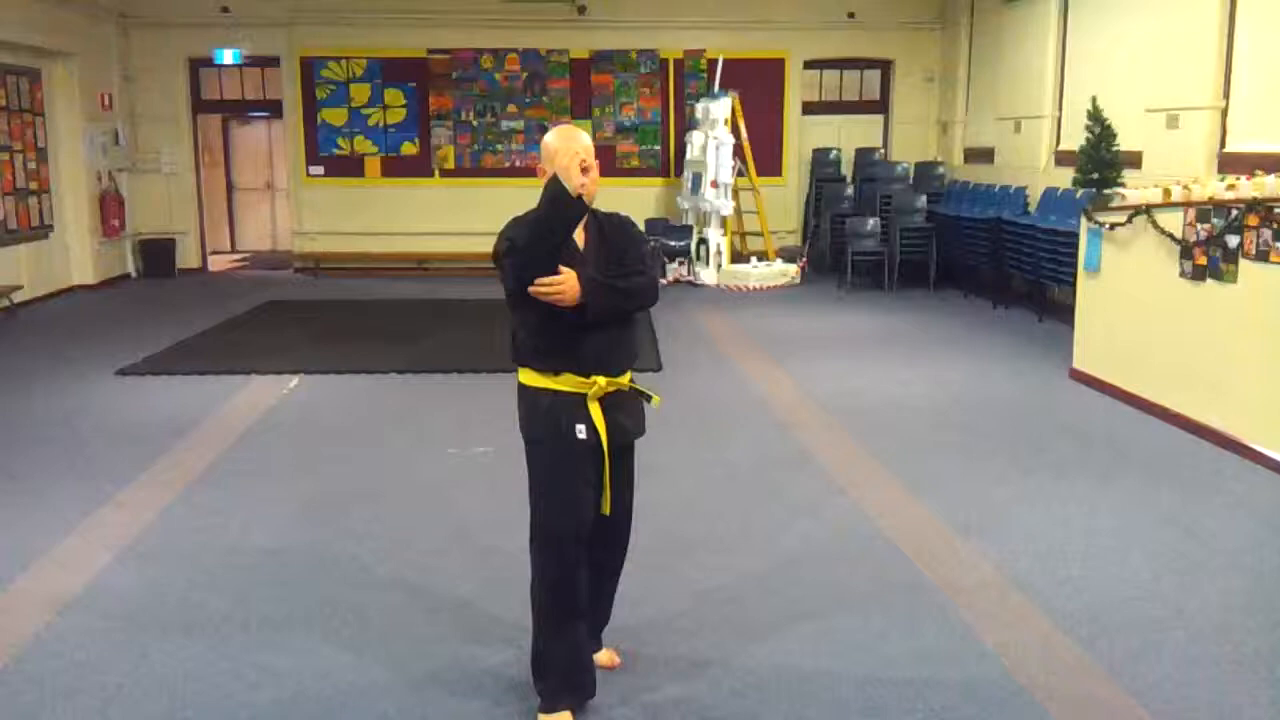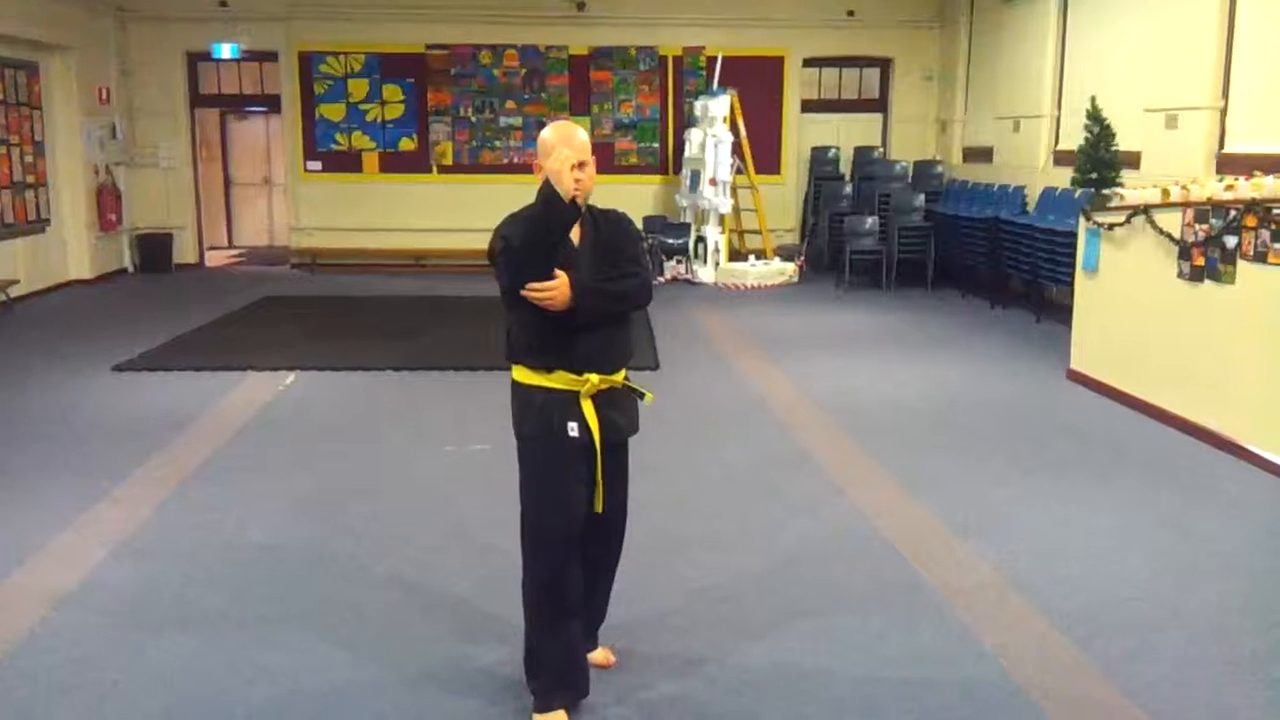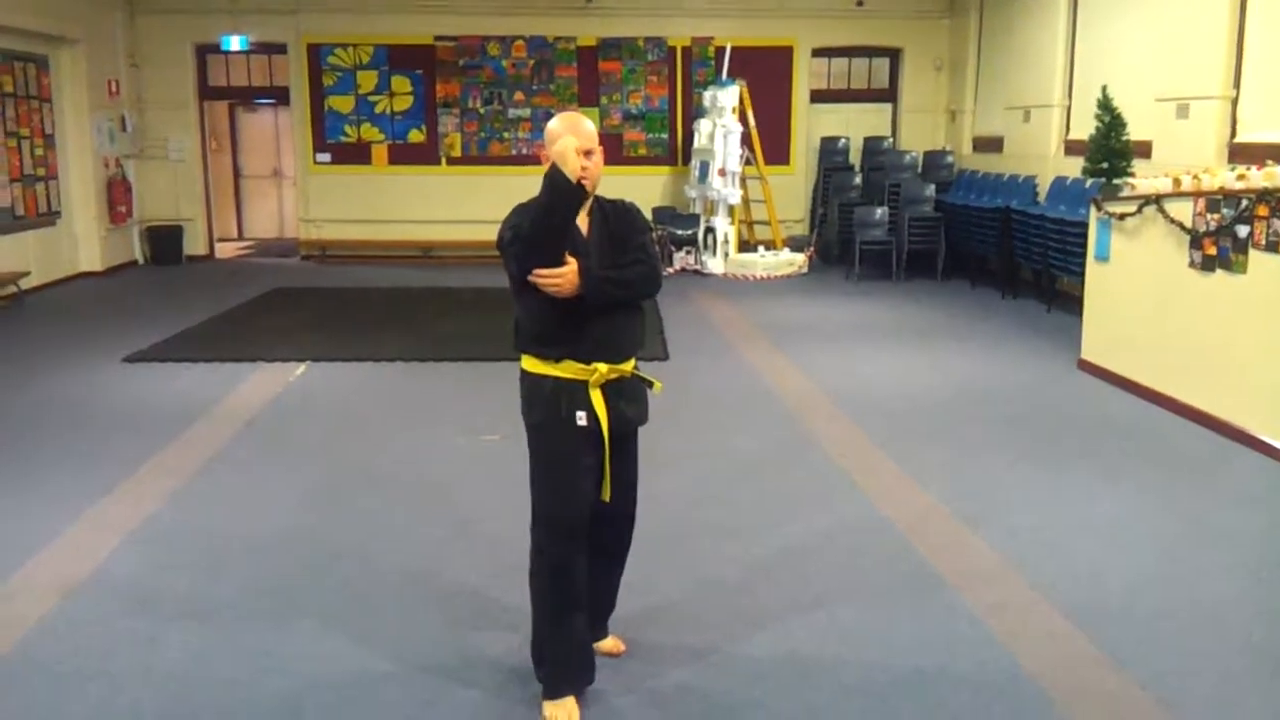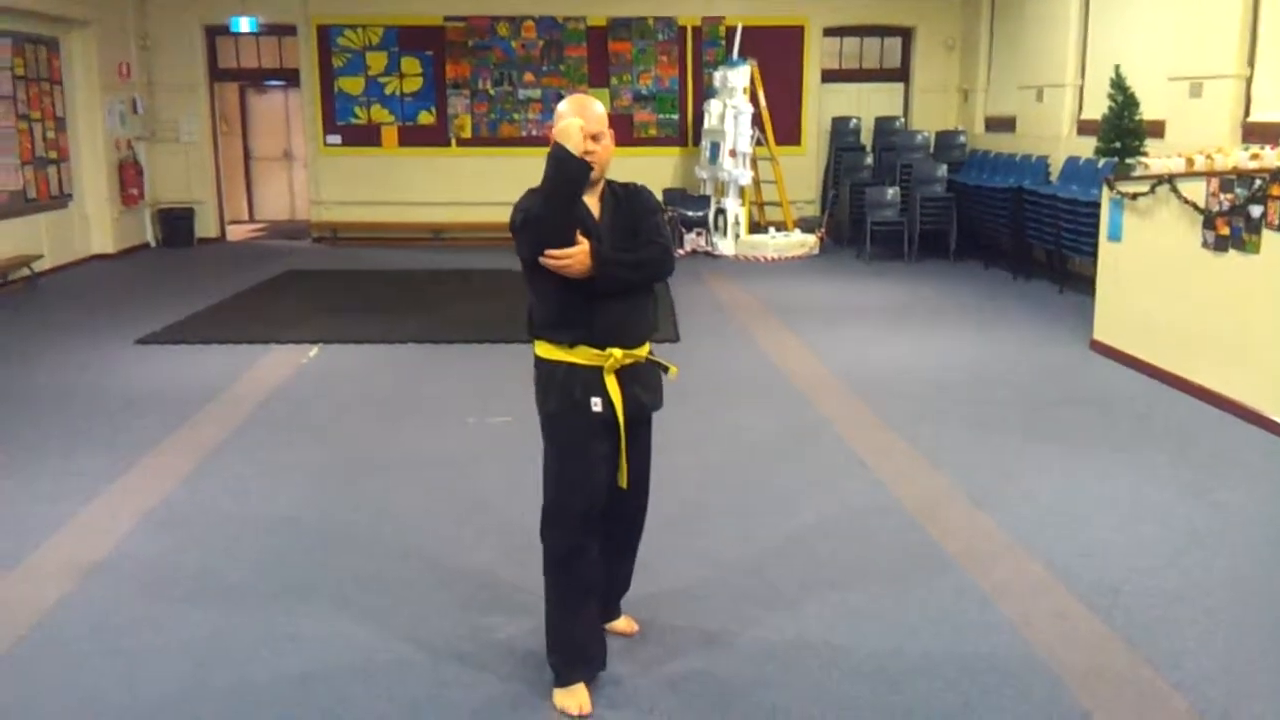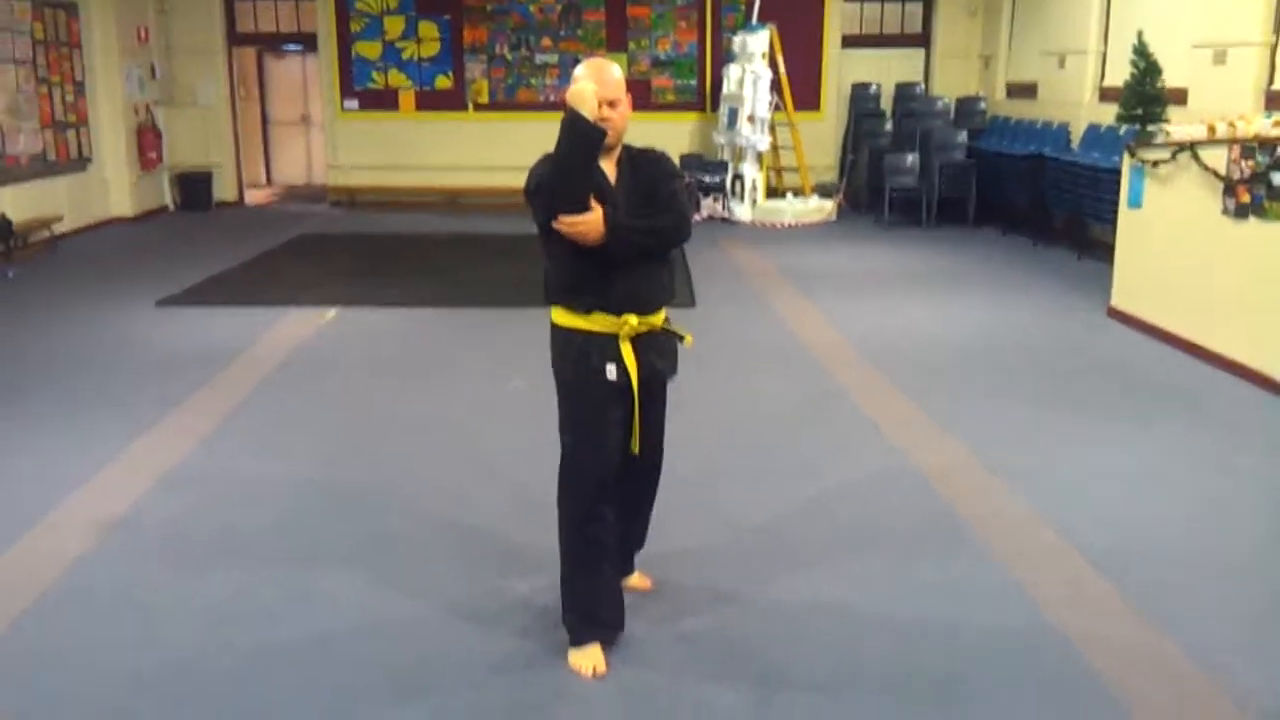
dt=0.4s
person 1, frame 1
left shoulder: (619, 231)
right shoulder: (523, 233)
left elbow: (645, 287)
right elbow: (532, 265)
left wrist: (586, 292)
right wrist: (560, 190)
left hip: (613, 402)
right hip: (553, 406)
left knee: (608, 530)
right knee: (560, 538)
left ankle: (586, 637)
person 1, frame 2
left shoulder: (616, 228)
right shoulder: (518, 230)
left elbow: (639, 288)
right elbow: (528, 267)
left wrist: (577, 295)
right wrist: (556, 196)
left hip: (607, 400)
right hip: (545, 404)
left knee: (602, 529)
right knee: (551, 538)
left ankle: (582, 635)
person 1, frame 3
left shoulder: (625, 218)
right shoulder: (526, 220)
left elbow: (648, 276)
right elbow: (536, 257)
left wrist: (585, 282)
right wrist: (561, 180)
left hip: (617, 389)
right hip: (554, 393)
left knee: (612, 518)
right knee: (559, 527)
left ankle: (590, 623)
person 1, frame 4
left shoulder: (636, 201)
right shoulder: (537, 205)
left elbow: (660, 258)
right elbow: (549, 238)
left wrist: (597, 263)
right wrist: (564, 156)
left hip: (632, 373)
right hip: (568, 378)
left knee: (624, 502)
right knee: (570, 513)
left ankle: (604, 603)
right ankle: (572, 665)
person 1, frame 5
left shoulder: (654, 168)
right shoulder: (553, 170)
left elbow: (675, 225)
right elbow: (563, 205)
left wrist: (610, 231)
right wrist: (578, 125)
left hip: (647, 339)
right hip: (584, 343)
left knee: (640, 463)
right knee: (589, 475)
left ankle: (618, 561)
right ankle: (588, 624)
